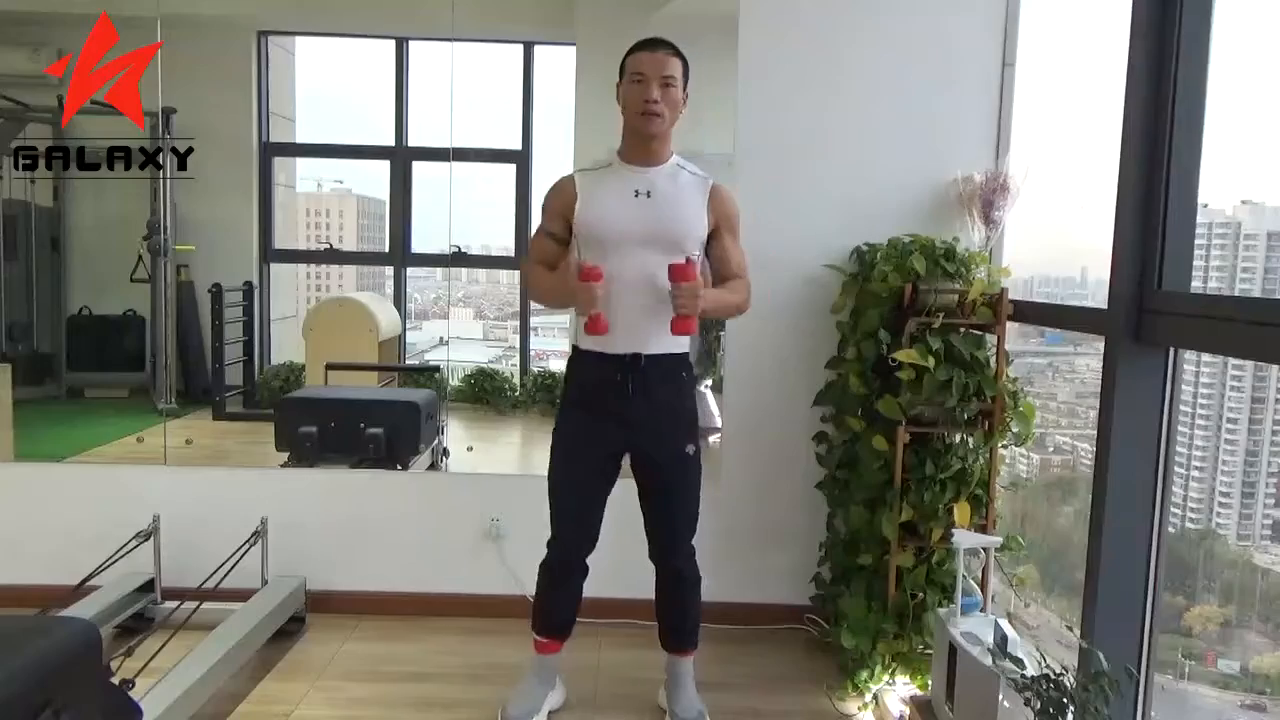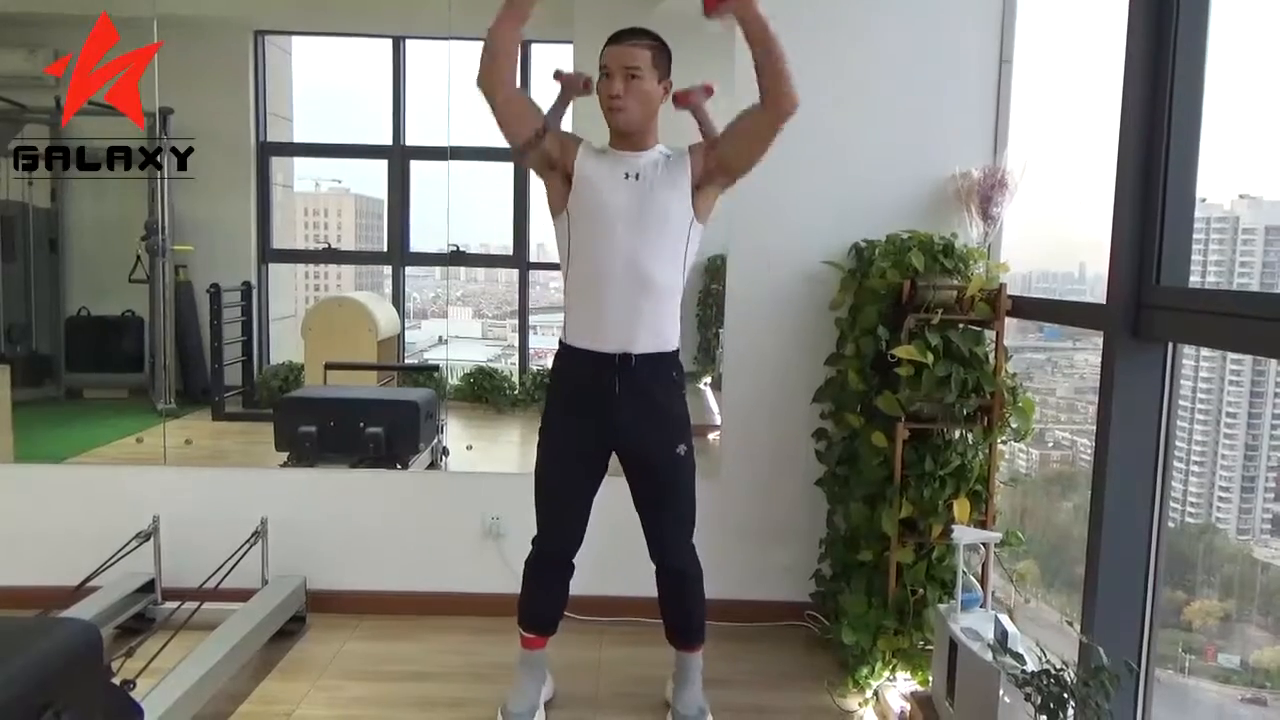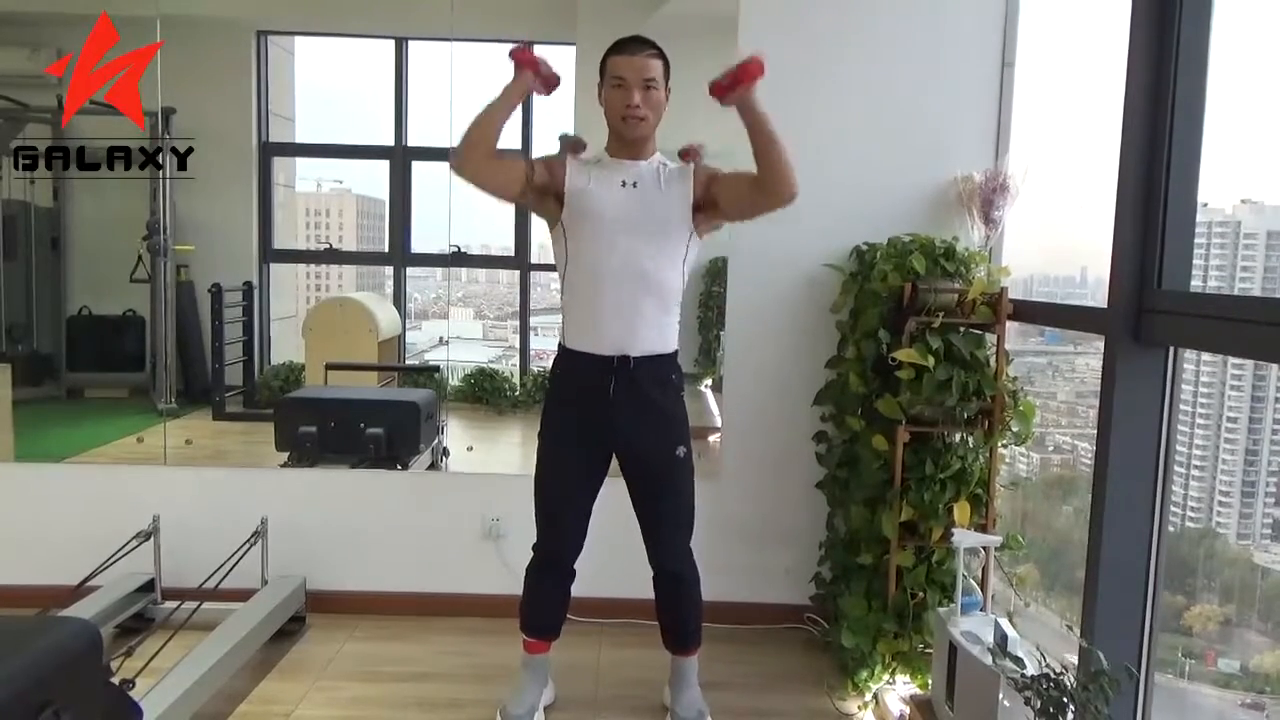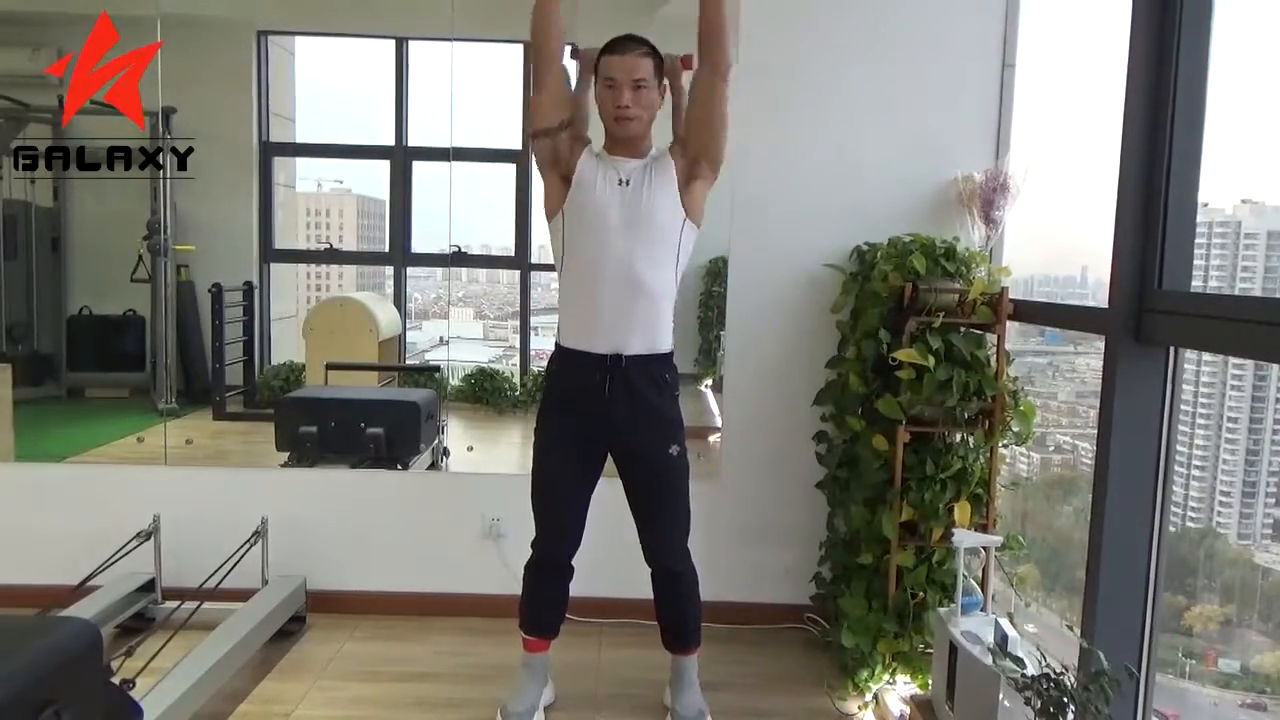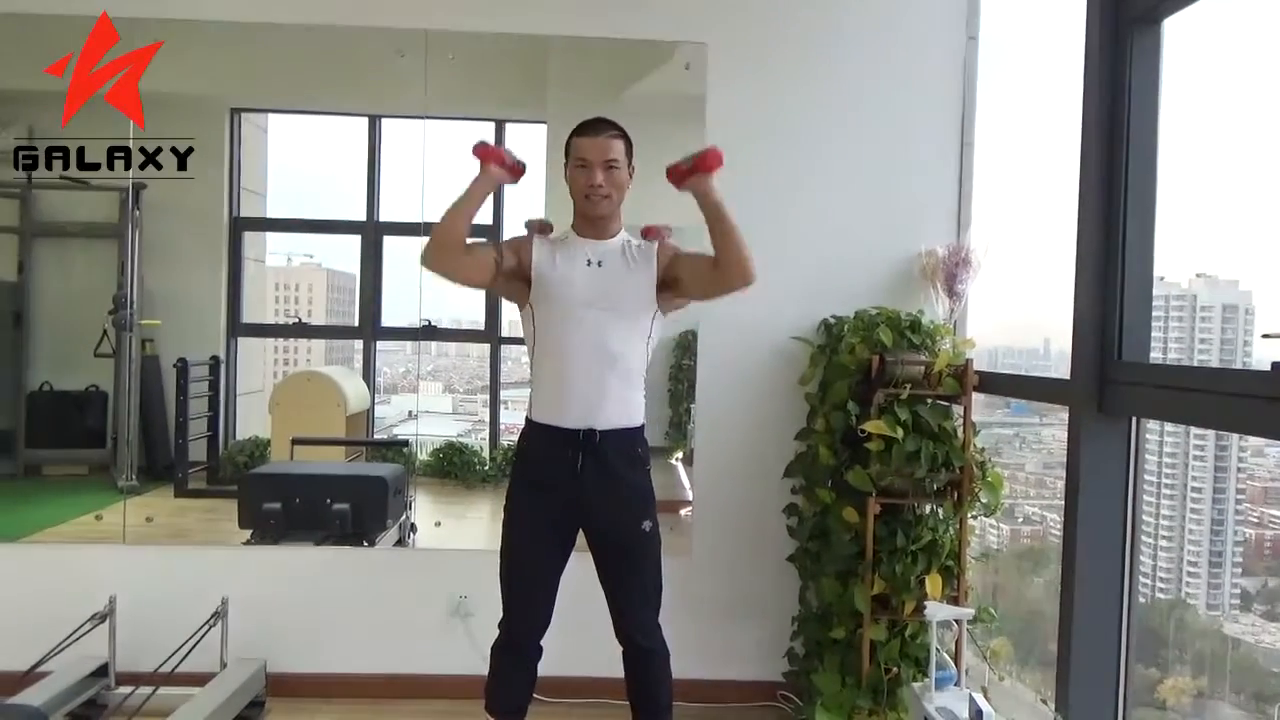
dt=1s
person 1, frame 1
left shoulder: (710, 196)
right shoulder: (573, 191)
left elbow: (740, 291)
right elbow: (534, 273)
left wrist: (705, 298)
right wrist: (569, 289)
left hip: (668, 384)
right hip: (591, 381)
left knee: (674, 547)
right knee: (569, 540)
person 1, frame 2
left shoulder: (699, 169)
right shoulder: (567, 162)
left elbow: (782, 103)
right elbow: (494, 85)
left hip: (655, 380)
right hip: (578, 376)
left knee: (674, 546)
right knee: (554, 539)
person 1, frame 3
left shoulder: (694, 183)
right shoulder: (562, 176)
left elbow: (780, 191)
right elbow: (470, 164)
left wrist: (748, 106)
right wrist: (517, 91)
left hip: (655, 383)
right hip: (577, 380)
left knee: (672, 550)
right knee: (555, 544)
person 1, frame 4
left shoulder: (685, 171)
right shoulder: (566, 164)
left elbow: (717, 67)
right elbow: (544, 60)
left hip: (650, 380)
right hip: (574, 377)
left knee: (668, 546)
right knee: (553, 542)
person 1, frame 5
left shoulder: (658, 260)
right shoulder: (531, 255)
left elbow: (738, 274)
right elbow: (441, 258)
left wrist: (706, 195)
right wrist: (484, 183)
left hip: (621, 457)
right hip: (544, 454)
left knee: (640, 628)
right knee: (521, 625)
